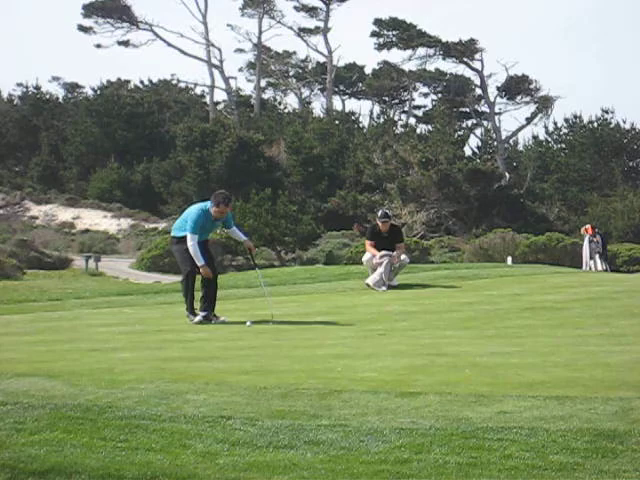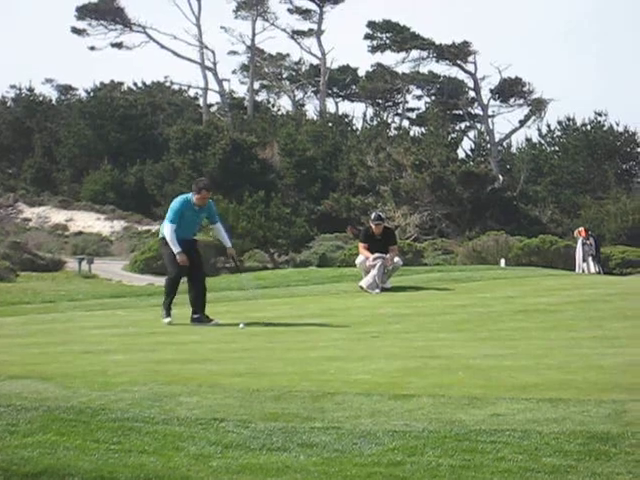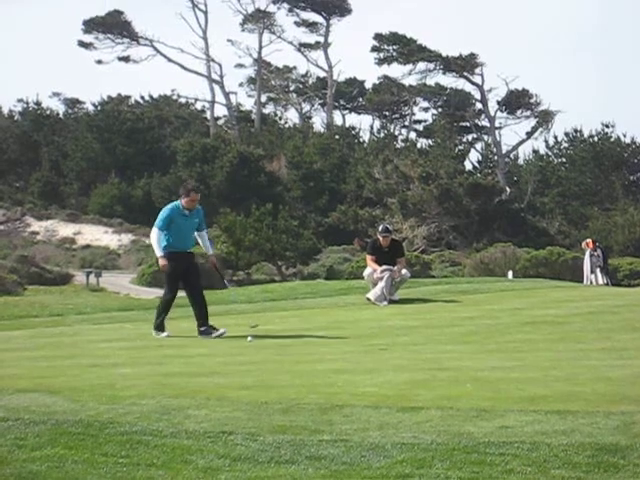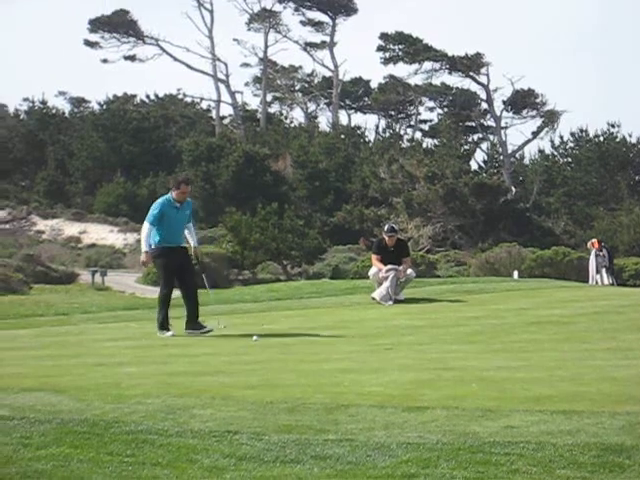
dt=0.2s
person 1, frame 1
left shoulder: (225, 213)
right shoulder: (198, 213)
left elbow: (231, 229)
right elbow: (191, 242)
left wrist: (245, 240)
right wrist: (201, 265)
left hip: (200, 241)
right hip: (181, 240)
left knee: (212, 273)
right knee: (190, 271)
left ankle: (206, 312)
right ankle: (190, 311)
person 1, frame 2
left shoulder: (209, 205)
right shoulder: (179, 203)
left elbow: (216, 225)
right elbow: (168, 229)
left wrist: (228, 246)
right wrist: (178, 252)
left hip: (189, 241)
right hip: (171, 241)
left knee: (198, 276)
right knee: (176, 273)
left ankle: (198, 314)
right ankle: (166, 308)
person 1, frame 3
left shoulder: (198, 211)
right shoulder: (170, 211)
left elbow: (201, 233)
right elbow: (155, 234)
left wrist: (210, 253)
right wrist: (161, 256)
left hip: (187, 254)
right hip: (169, 255)
left knee: (196, 290)
right knee: (171, 291)
left ankle: (204, 327)
right ankle: (158, 326)
person 1, frame 4
left shoulder: (188, 204)
right shoulder: (161, 205)
right elbow: (146, 228)
left wrist: (195, 244)
right wrist: (145, 251)
left hip: (181, 249)
right hip: (163, 251)
left knee: (191, 285)
right knee: (167, 288)
left ankle: (193, 323)
right ankle: (163, 326)
